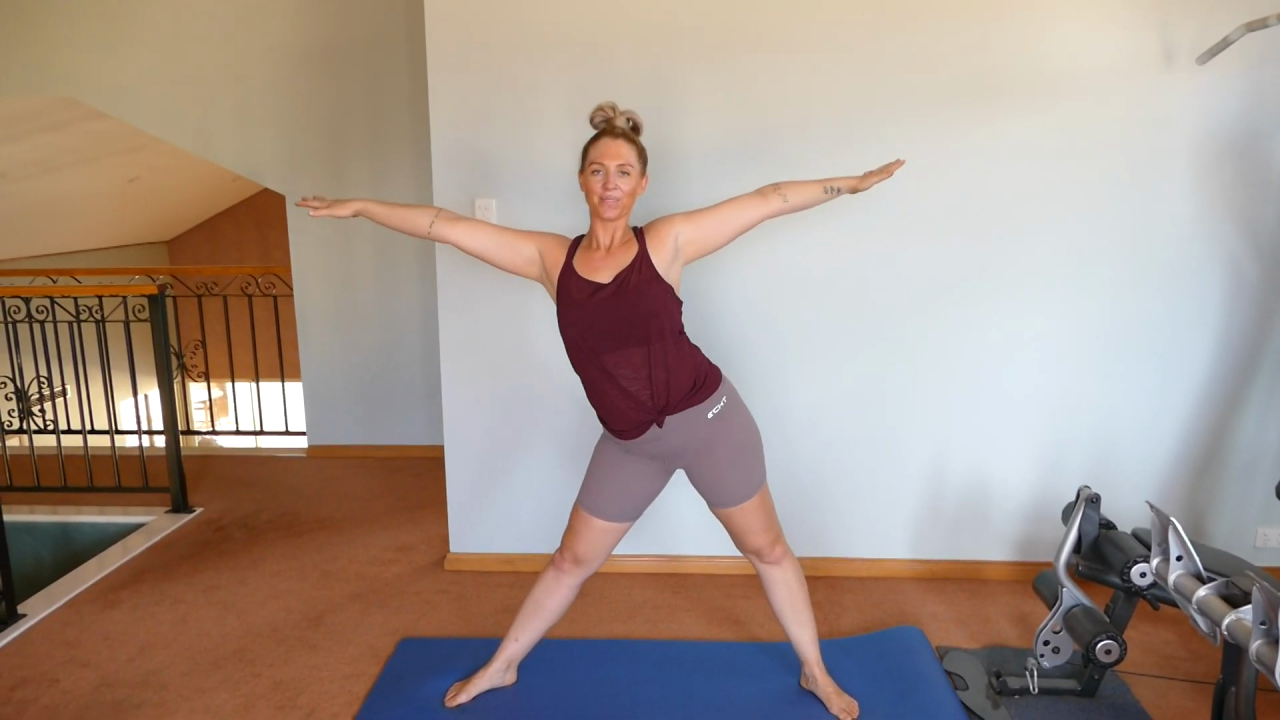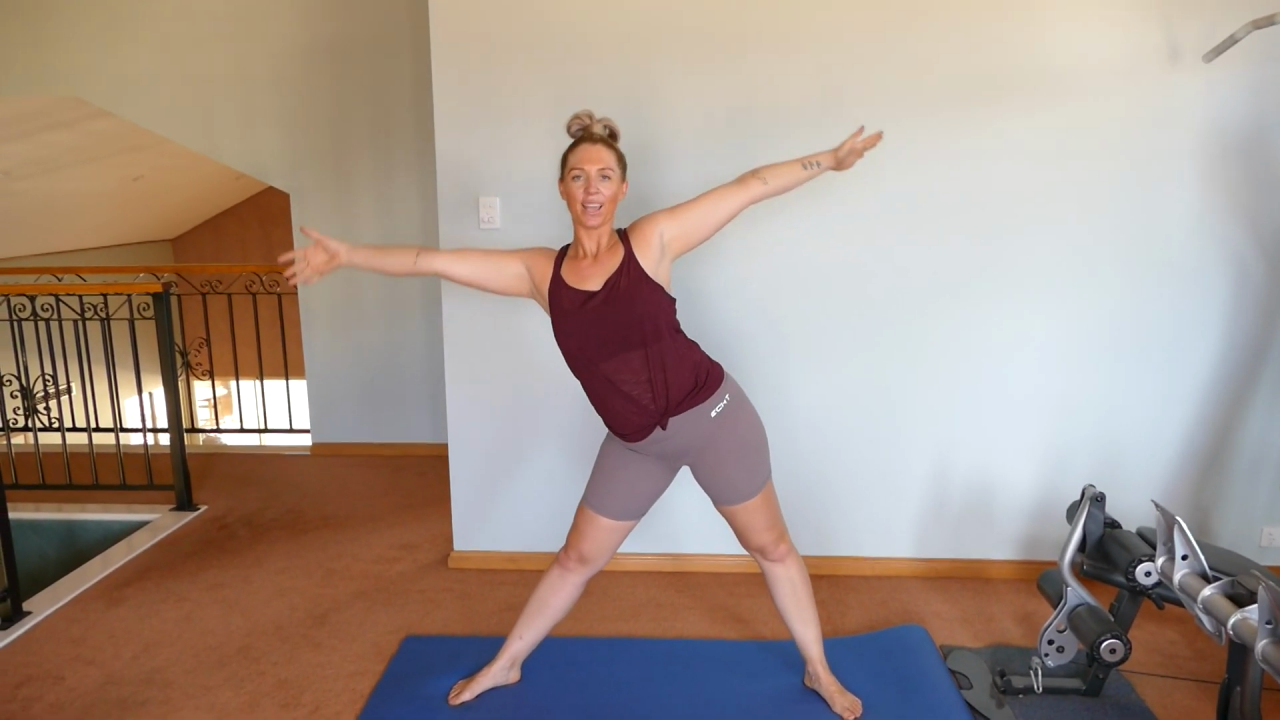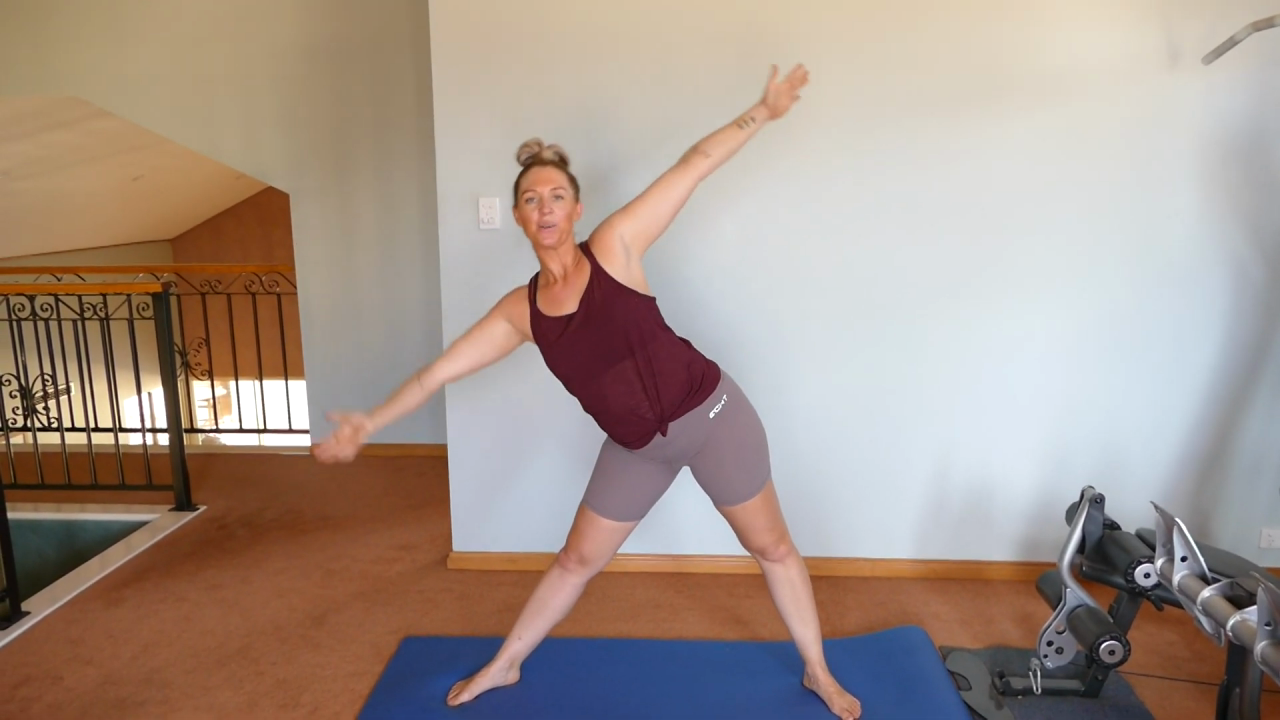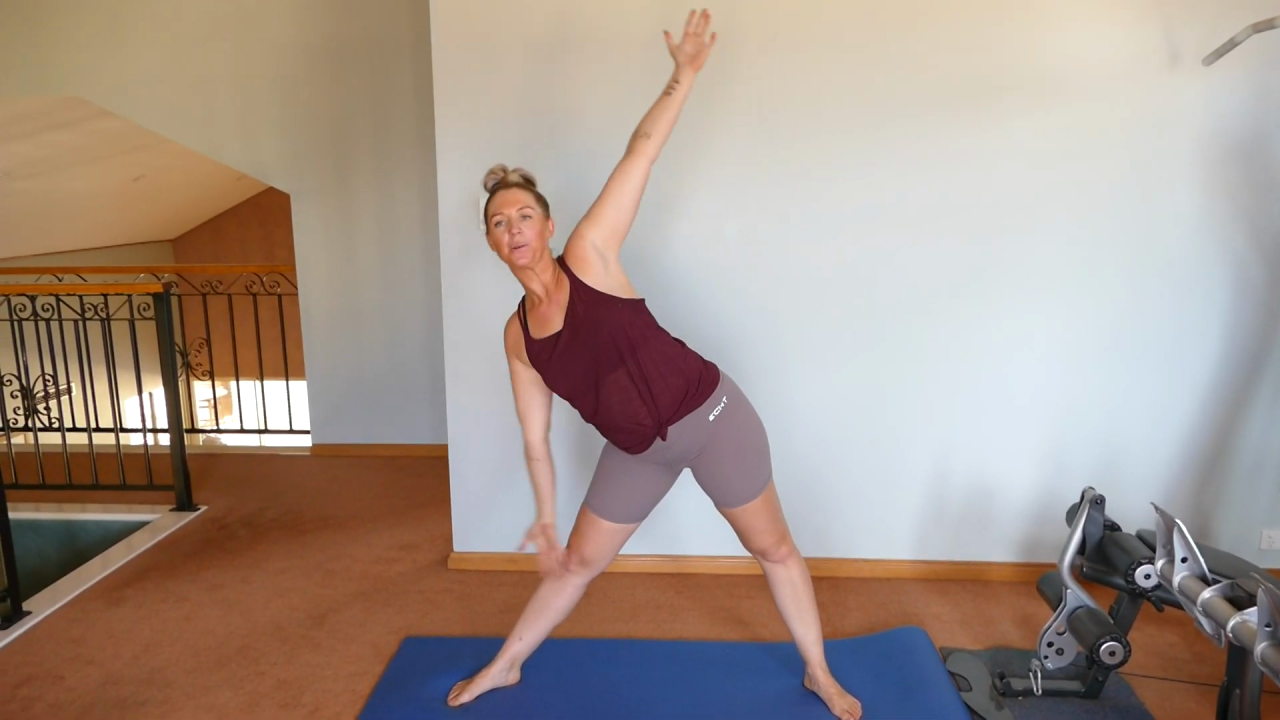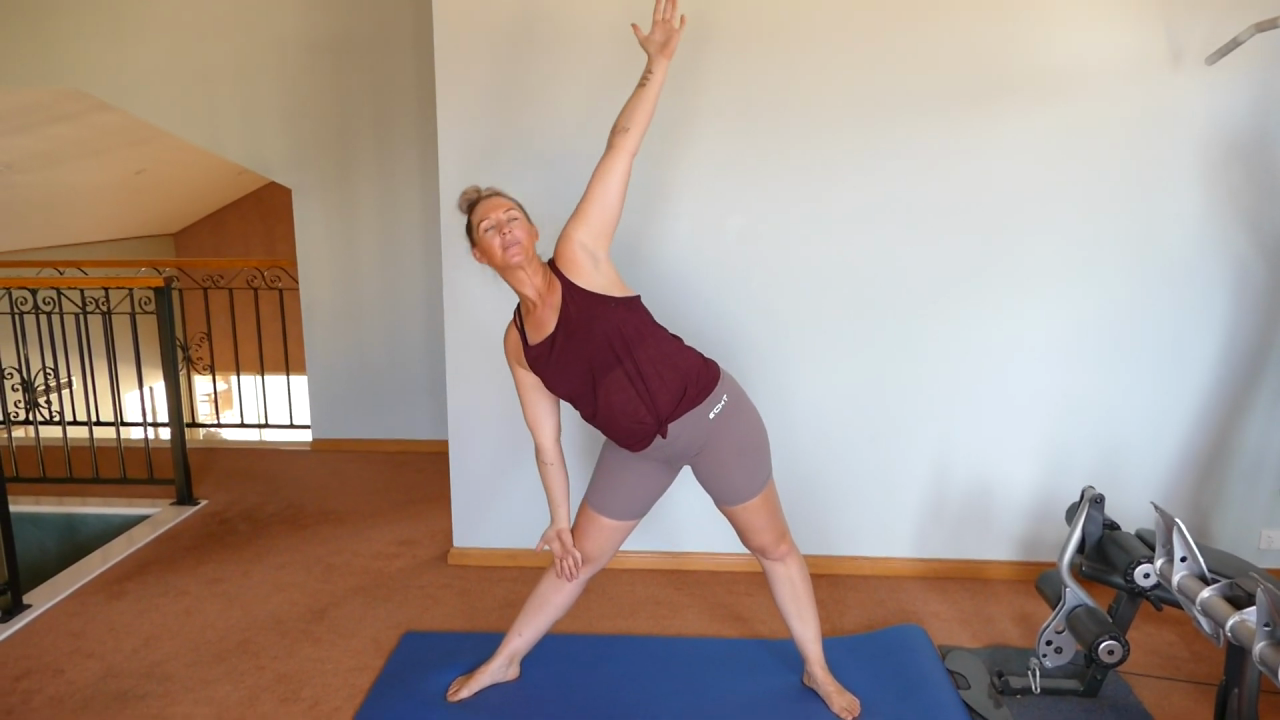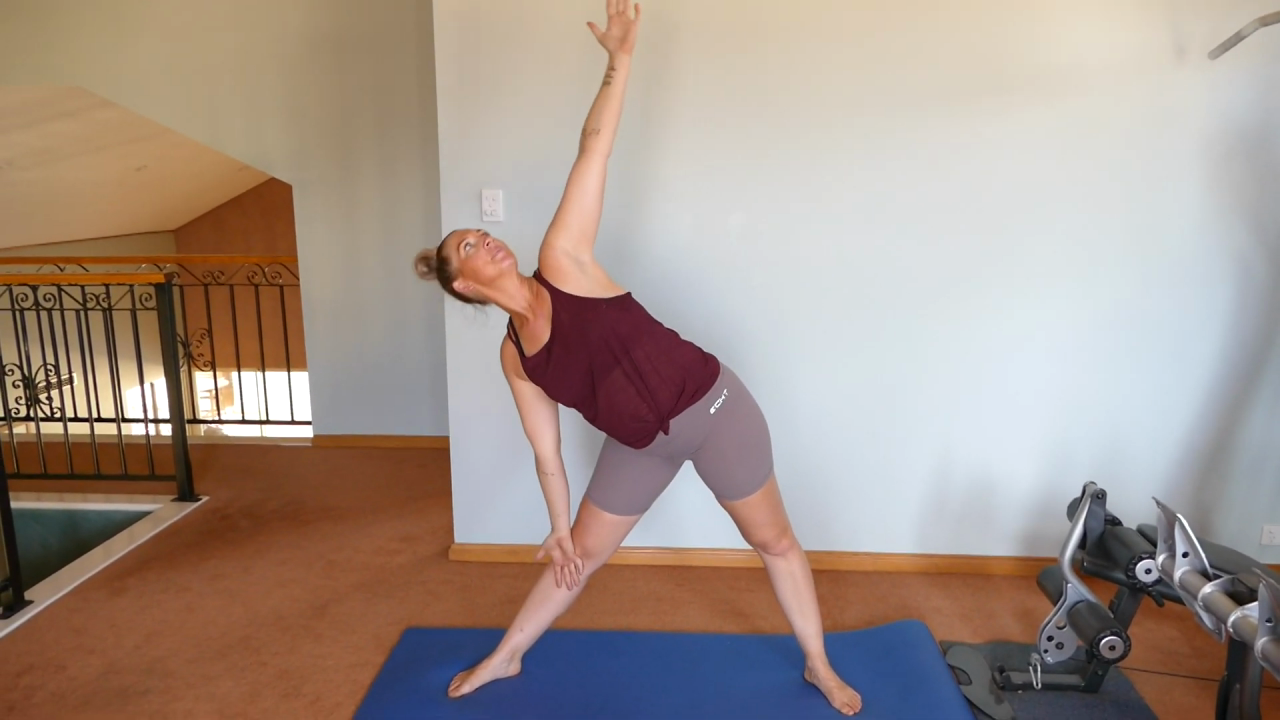
dt=0.4s
person 1, frame 1
left shoulder: (666, 241)
right shoulder: (552, 258)
left elbow: (767, 200)
right elbow: (447, 226)
left wrist: (849, 183)
right wrist: (359, 206)
left hip: (707, 419)
right hip: (628, 442)
left knee: (767, 548)
right knee: (572, 559)
right ankle: (500, 667)
person 1, frame 2
left shoulder: (651, 240)
right shoulder: (540, 271)
left elbow: (747, 189)
right elbow: (433, 260)
left wrist: (827, 160)
right wrist: (347, 254)
left hip: (711, 416)
right hip: (635, 443)
left knee: (771, 546)
right knee: (577, 558)
left ankle: (819, 671)
right ankle: (504, 665)
person 1, frame 3
left shoulder: (613, 246)
right shoulder: (520, 310)
left elbow: (690, 167)
right elbow: (440, 369)
left wrist: (760, 113)
right wrist: (371, 422)
left hip: (709, 415)
right hip: (637, 447)
left knee: (772, 547)
right knee: (578, 559)
right ankle: (504, 665)
person 1, frame 4
left shoulder: (589, 254)
right shoulder: (517, 335)
left elbow: (639, 154)
right elbow: (534, 438)
left wrist: (684, 73)
right wrist: (544, 517)
left hip: (708, 417)
right hip: (637, 450)
left knee: (772, 548)
right knee: (578, 560)
person 1, frame 5
left shoulder: (578, 255)
right shoulder: (517, 343)
left elbow: (622, 147)
right elbow: (547, 441)
left wrist: (658, 62)
right wrist: (559, 521)
left hip: (708, 413)
right hip: (638, 447)
left knee: (772, 546)
right knee: (579, 558)
right ankle: (504, 661)
person 1, frame 6
left shoulder: (562, 260)
right shoulder: (513, 355)
left elbow: (593, 148)
right elbow: (547, 450)
right wrist: (559, 527)
left hip: (709, 407)
right hip: (641, 443)
left knee: (774, 541)
right knee: (582, 553)
right ankle: (504, 658)
